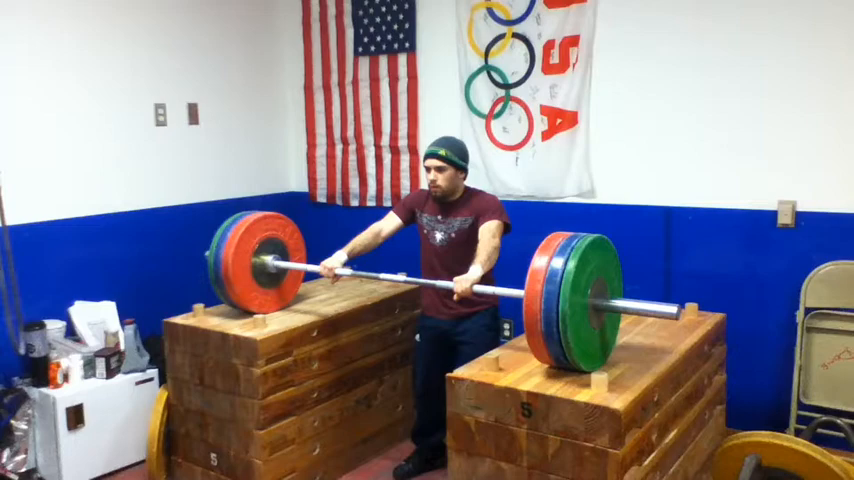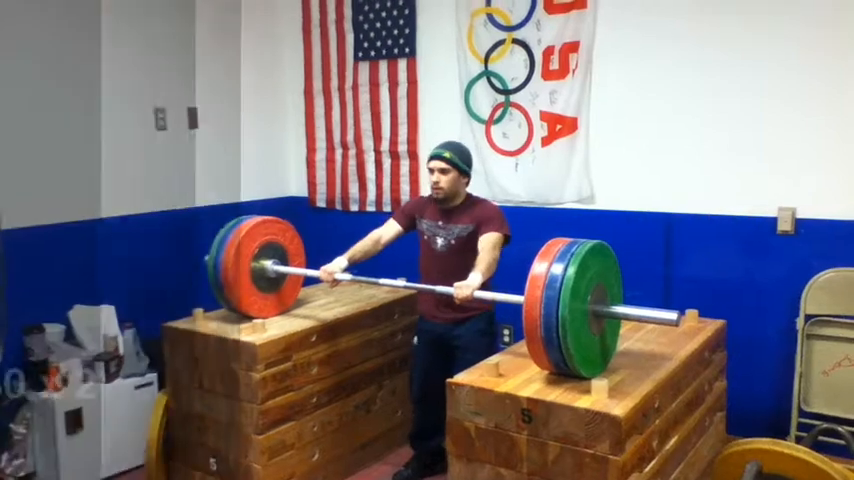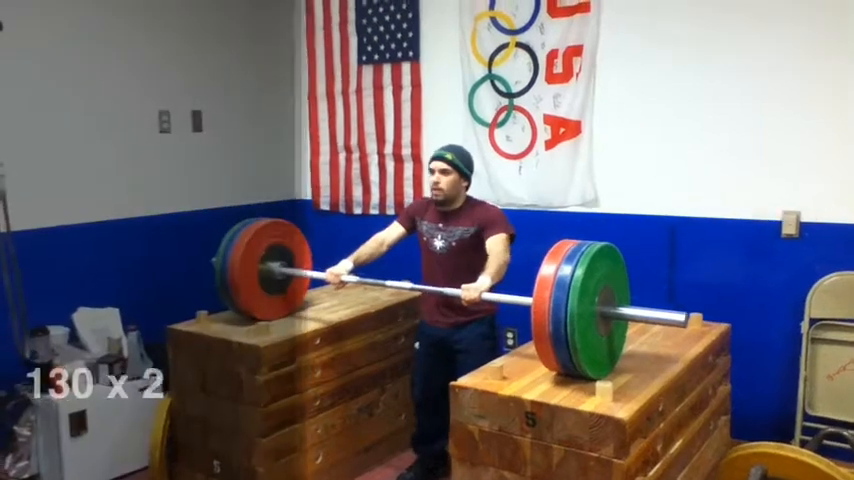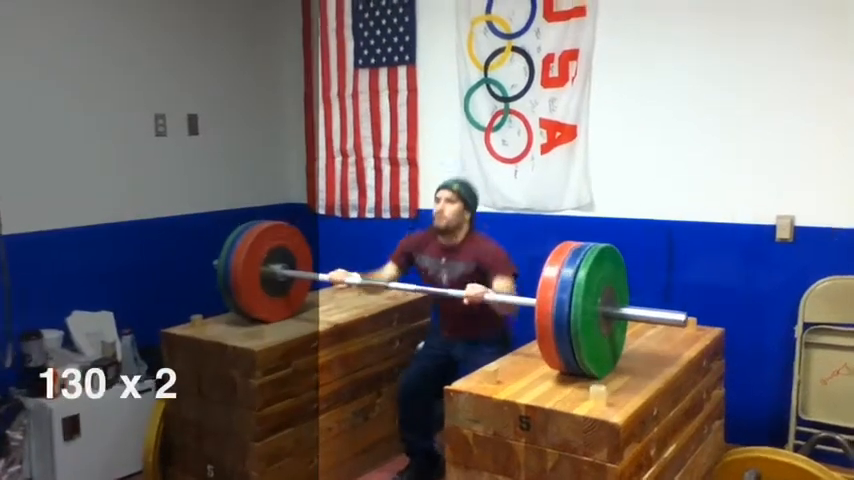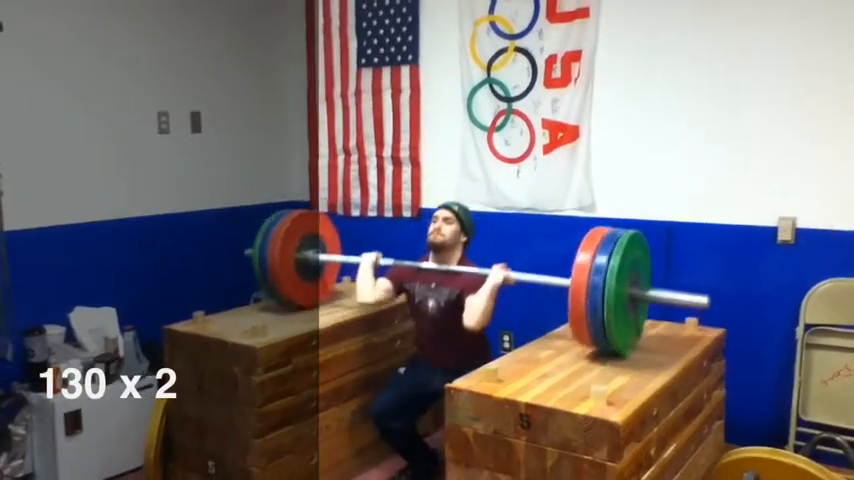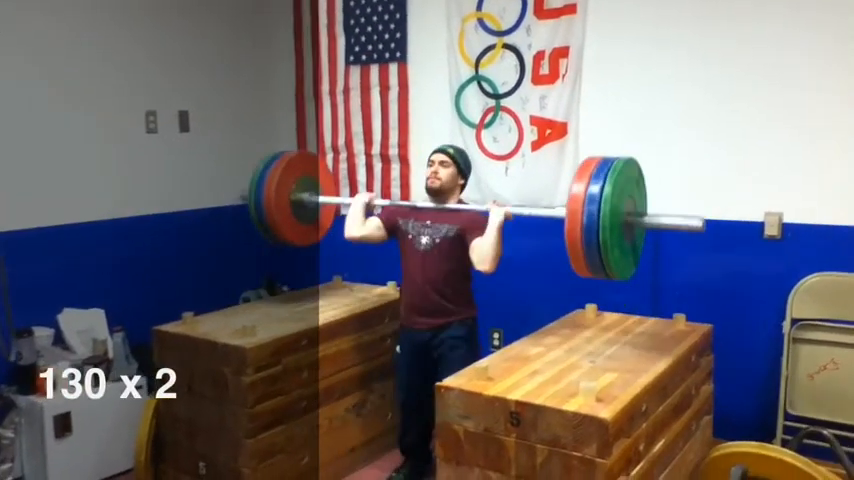
dt=0.5s
person 1, frame 1
left shoulder: (485, 204)
right shoulder: (418, 201)
left elbow: (490, 240)
right elbow: (380, 229)
left wrist: (474, 274)
right wrist: (342, 255)
left hip: (476, 318)
right hip: (432, 315)
right knee: (427, 388)
right ankle: (429, 450)
person 1, frame 2
left shoulder: (485, 213)
right shoulder: (419, 207)
left elbow: (489, 251)
right elbow: (381, 236)
left wrist: (474, 281)
right wrist: (343, 261)
left hip: (472, 322)
right hip: (431, 319)
right knee: (424, 391)
person 1, frame 3
left shoulder: (487, 215)
right shoulder: (420, 209)
left elbow: (500, 252)
right elbow: (385, 239)
left wrist: (483, 283)
right wrist: (348, 264)
left hip: (475, 327)
right hip: (432, 324)
right knee: (426, 395)
person 1, frame 4
left shoulder: (486, 251)
right shoulder: (418, 243)
left elbow: (508, 303)
right elbow: (384, 277)
left wrist: (485, 295)
right wrist: (352, 277)
left hip: (484, 343)
right hip: (444, 336)
right knee: (410, 391)
person 1, frame 5
left shoulder: (472, 278)
right shoulder: (409, 272)
left elbow: (473, 323)
right elbow: (366, 297)
left wrist: (494, 283)
right wrist: (367, 264)
left hip: (467, 369)
right hip: (425, 364)
right knee: (383, 413)
person 1, frame 6
left shoulder: (470, 219)
right shoulder: (402, 214)
left elbow: (485, 263)
right elbow: (354, 233)
left wrist: (496, 220)
right wrist: (360, 203)
left hip: (455, 330)
right hip: (412, 328)
right knee: (411, 403)
